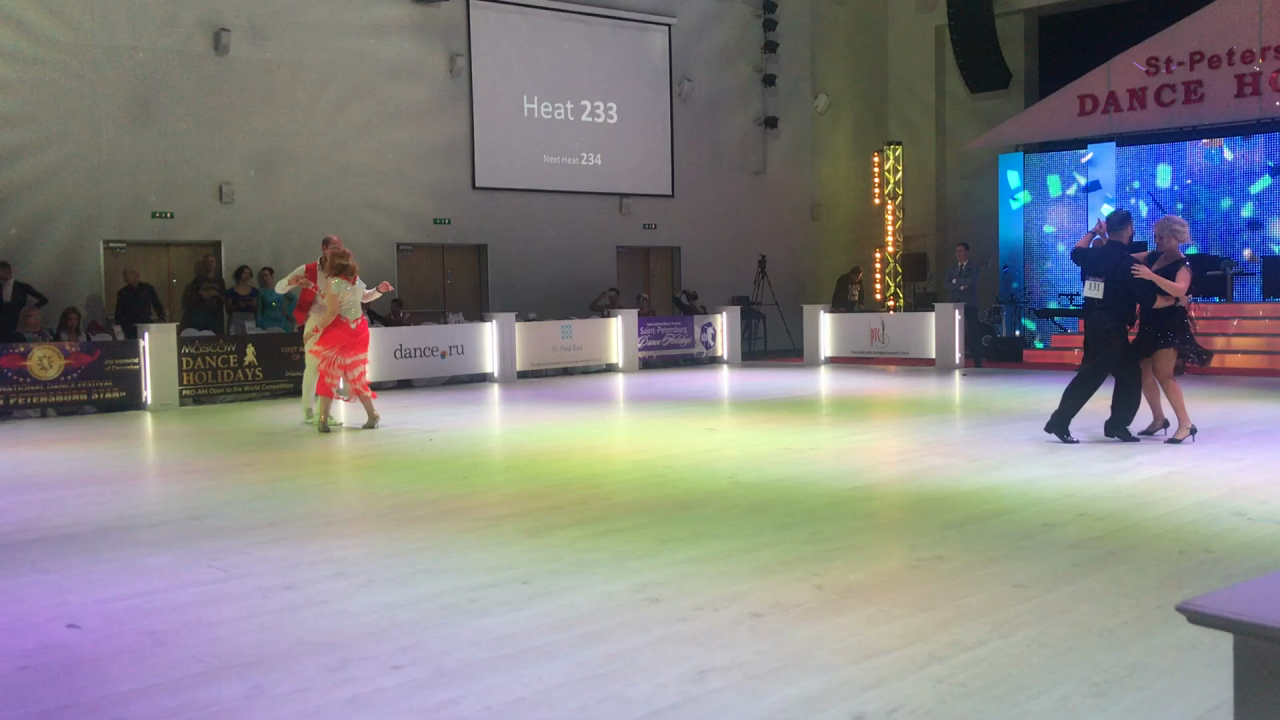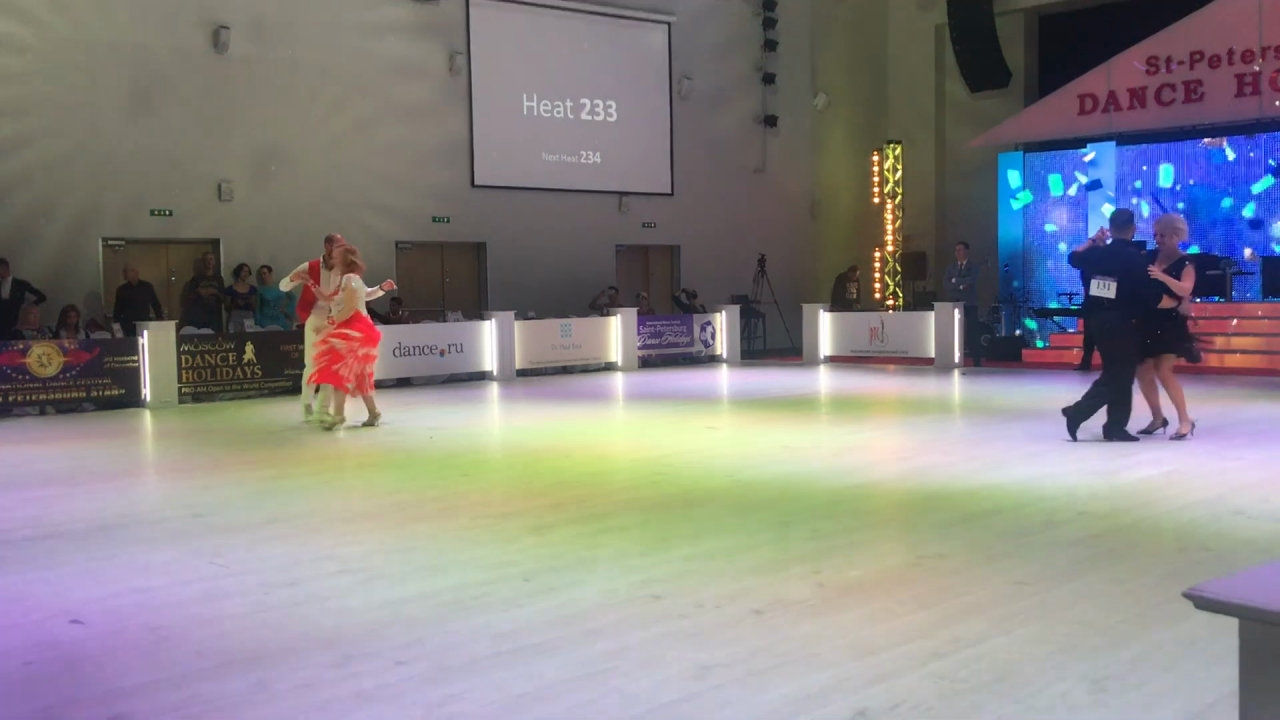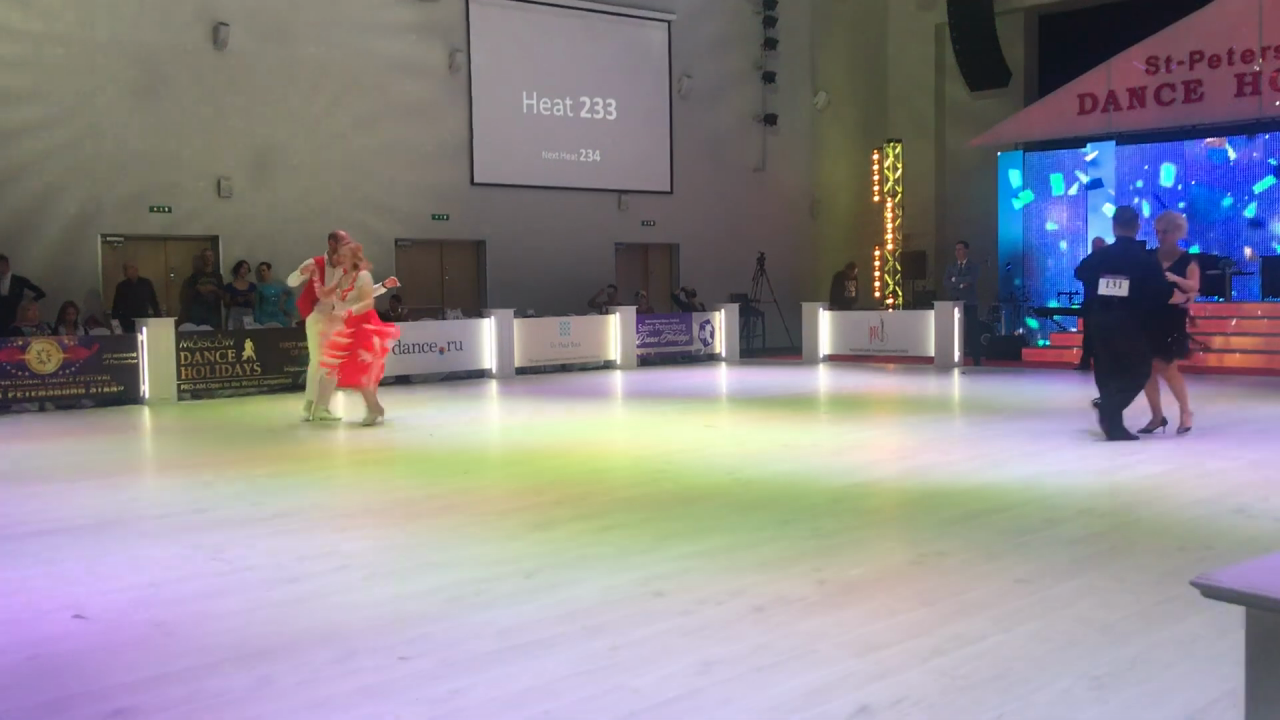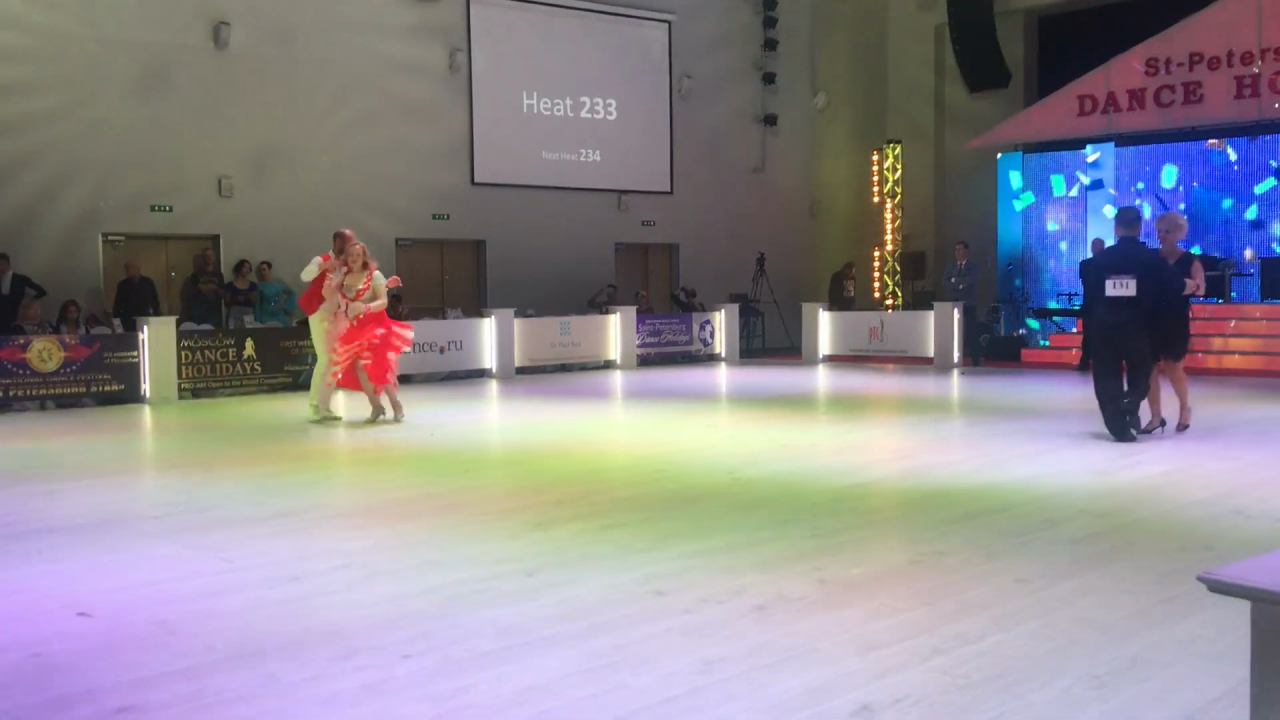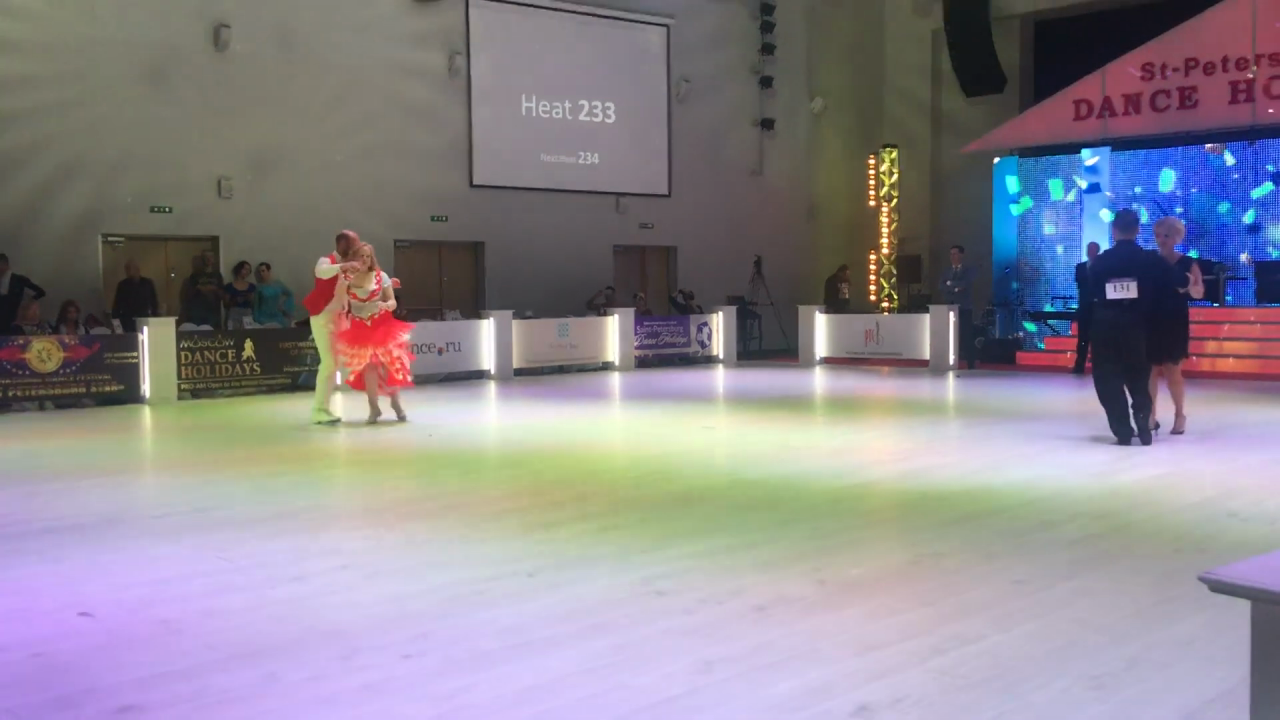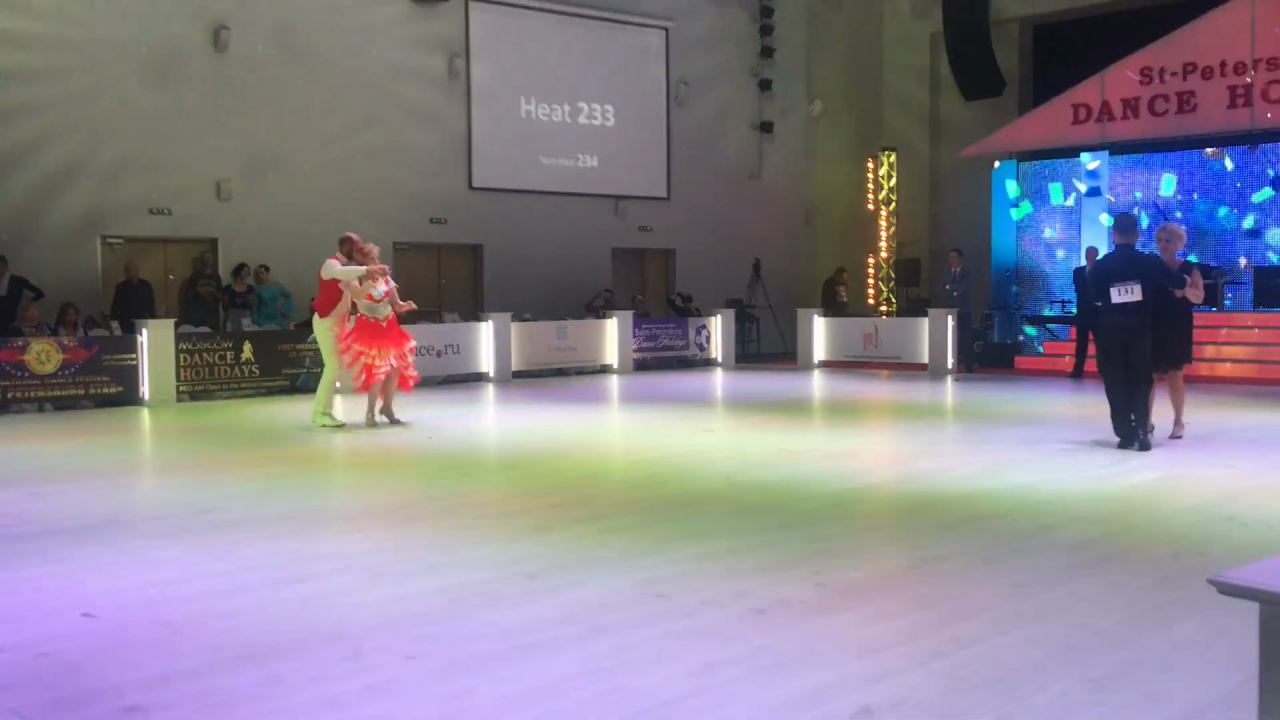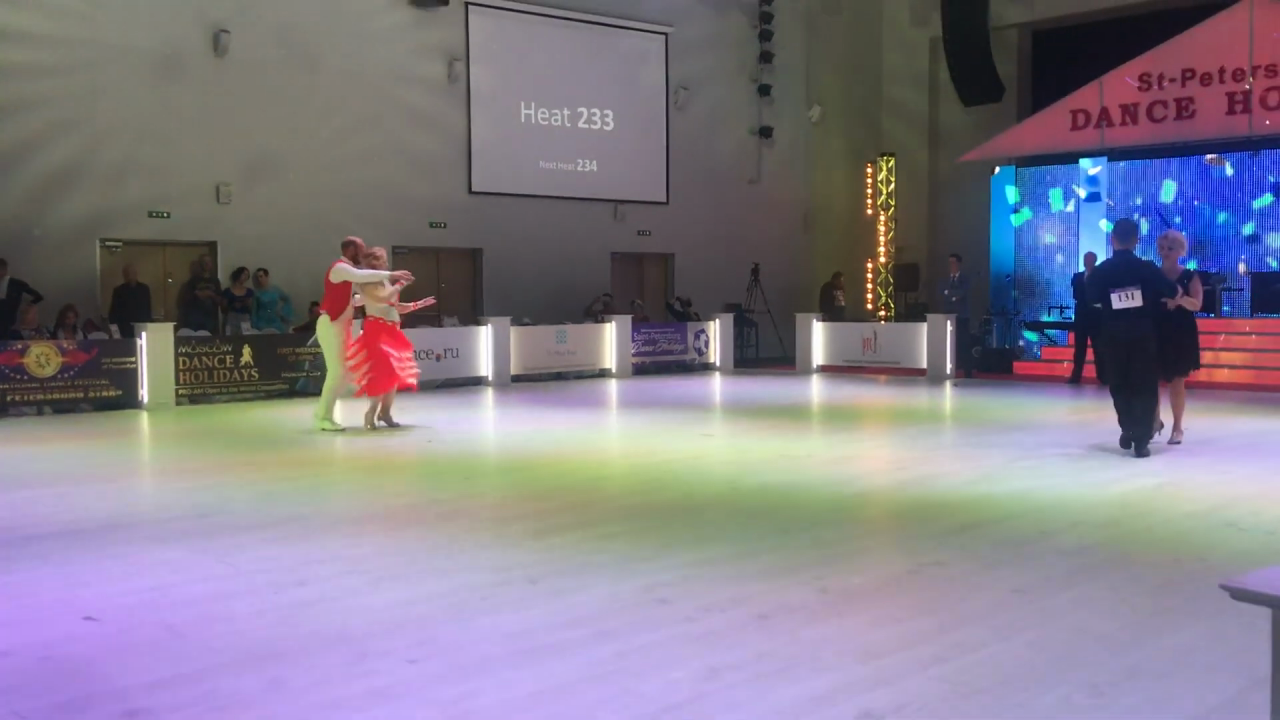
dt=0.1s
person 1, frame 1
left shoulder: (1094, 255)
right shoulder: (1125, 261)
left elbow: (1077, 252)
right elbow: (1141, 296)
left wrist: (1094, 232)
left hip: (1095, 322)
right hip: (1111, 326)
left knee: (1129, 375)
right knee: (1090, 376)
left ankle: (1117, 425)
right ankle: (1059, 421)
person 1, frame 2
left shoulder: (1098, 254)
right shoulder: (1136, 259)
left elbow: (1074, 257)
right elbow: (1152, 297)
left wrist: (1095, 240)
left hip: (1099, 321)
right hip: (1120, 324)
left knee: (1122, 375)
right knee: (1117, 376)
left ankle: (1115, 426)
right ankle: (1077, 413)
person 1, frame 3
left shoulder: (1100, 255)
right shoulder: (1145, 259)
left elbow: (1084, 276)
right elbow: (1165, 294)
left hip: (1100, 321)
right hip: (1129, 324)
left knee: (1107, 374)
right knee: (1138, 372)
left ankle: (1112, 424)
right ankle: (1108, 404)
person 1, frame 4
left shoulder: (1103, 256)
right shoulder: (1150, 258)
left elbow: (1093, 289)
right elbow: (1176, 287)
left hip: (1102, 322)
right hip: (1133, 323)
left knee: (1107, 375)
right knee: (1140, 369)
left ankle: (1119, 426)
right ankle: (1130, 403)
person 1, frame 5
left shoulder: (1101, 260)
right shoulder: (1149, 259)
left elbow: (1094, 294)
left hip: (1104, 325)
right hip: (1134, 325)
left knee: (1108, 378)
right knee: (1137, 374)
left ankle: (1122, 430)
right ankle: (1141, 421)
person 1, frame 6
left shoulder: (1101, 265)
right shoulder: (1150, 262)
left elbow: (1095, 297)
right elbow: (1180, 284)
left hip: (1110, 329)
right hip: (1139, 328)
left knee: (1116, 381)
right knee: (1140, 380)
left ankle: (1126, 433)
right ankle: (1141, 429)
person 1, frame 7
left shoulder: (1100, 271)
right shoulder: (1147, 268)
left elbow: (1093, 299)
right elbow: (1174, 293)
left hip: (1113, 335)
right hip: (1143, 334)
left knee: (1120, 384)
right knee: (1145, 386)
left ankle: (1128, 430)
right ankle: (1142, 441)
person 2, frame 1
left shoulder: (1182, 265)
right shoulder: (1153, 257)
left elbow: (1178, 290)
left wrist: (1152, 276)
left hip: (1171, 326)
right hip: (1150, 325)
left knee: (1163, 374)
right knee: (1144, 373)
left ankle: (1185, 426)
right ankle: (1159, 419)
person 2, frame 2
left shoulder: (1184, 264)
right shoulder: (1150, 256)
left elbow: (1185, 290)
left wrist: (1163, 277)
left hip: (1169, 323)
right hip: (1148, 322)
left knee: (1164, 372)
right knee: (1142, 371)
left ankle: (1185, 420)
right ankle: (1158, 418)
person 2, frame 3
left shoulder: (1187, 261)
left elbow: (1194, 289)
left wrist: (1175, 279)
left hip: (1171, 320)
left knee: (1167, 368)
left ankle: (1186, 413)
right ankle: (1157, 417)
person 2, frame 4
left shoulder: (1189, 260)
left elbow: (1201, 289)
left wrist: (1188, 284)
left hip: (1174, 319)
left knee: (1173, 368)
left ankle: (1185, 409)
right ankle: (1156, 417)
person 2, frame 5
left shoulder: (1187, 263)
left elbow: (1200, 293)
left wrist: (1189, 285)
left hip: (1173, 322)
left knee: (1171, 370)
right knee: (1148, 371)
left ankle: (1180, 415)
right ankle: (1151, 420)
person 2, frame 6
left shoulder: (1188, 268)
left elbow: (1199, 298)
left wrist: (1186, 289)
left hip: (1178, 327)
right hip: (1152, 326)
left knee: (1174, 376)
left ankle: (1178, 421)
right ankle: (1146, 421)
person 2, frame 7
left shoulder: (1189, 276)
left elbow: (1196, 305)
left wrist: (1181, 298)
left hip: (1181, 335)
right hip: (1155, 334)
left knee: (1177, 383)
left ankle: (1177, 428)
right ankle: (1154, 420)
person 3, frame 1
right shoulder: (307, 270)
right elbow: (280, 289)
right wrist: (292, 281)
right hip: (313, 325)
right knee: (312, 368)
right ankle: (309, 410)
person 3, frame 2
right shoulder: (309, 267)
left elbow: (363, 295)
right elbow: (282, 287)
left wrist: (381, 289)
right wrist: (292, 277)
right hip: (314, 324)
right knee: (312, 365)
left ankle: (324, 411)
right ankle: (307, 406)
person 3, frame 3
right shoulder: (314, 263)
right elbow: (291, 282)
left wrist: (384, 285)
right wrist: (303, 271)
right hip: (316, 319)
right knee: (317, 362)
left ankle: (321, 408)
right ankle: (309, 405)
person 3, frame 4
right shoulder: (321, 261)
right elbow: (306, 276)
right wrist: (322, 266)
right hip: (320, 318)
right knee: (325, 361)
left ankle: (322, 407)
right ankle: (316, 407)
person 3, frame 5
left shoulder: (344, 265)
right shoulder: (326, 262)
right elbow: (323, 272)
right wrist: (342, 266)
left hip: (339, 319)
right hip: (323, 318)
left knee: (333, 363)
right knee: (329, 362)
left ankle: (321, 407)
right ankle: (319, 409)
person 3, frame 6
left shoulder: (349, 267)
right shoulder: (331, 264)
right elbow: (343, 273)
right wrist: (366, 270)
left hip: (338, 321)
right hip: (326, 321)
left knee: (334, 367)
right knee: (333, 366)
left ankle: (320, 411)
right ankle: (322, 413)
person 3, frame 7
left shoulder: (341, 270)
right shoulder: (339, 268)
left elbow: (345, 299)
right elbow: (361, 276)
right wrist: (391, 275)
left hip: (337, 325)
right hip: (331, 325)
left knee: (338, 371)
right knee: (337, 371)
left ankle: (325, 413)
right ankle: (323, 417)
person 4, frame 1
left shoulder: (334, 283)
right shoulder: (356, 282)
left elbow: (330, 313)
left wrist: (315, 330)
left hip: (340, 331)
right hip: (356, 330)
left knee: (329, 375)
right knee: (354, 377)
left ankle: (324, 419)
right ankle: (372, 414)
person 4, frame 2
left shoulder: (350, 278)
right shoulder: (347, 279)
left elbow: (351, 306)
right elbow: (333, 300)
left wrist: (332, 322)
right wrist: (312, 287)
left hip: (353, 328)
right hip: (356, 329)
left knee: (338, 371)
right knee: (356, 374)
left ankle: (338, 414)
right ankle: (373, 412)
person 4, frame 3
left shoulder: (362, 275)
right shoulder: (340, 278)
left elbow: (368, 302)
right elbow: (323, 295)
left wrist: (347, 312)
right wrist: (316, 282)
left hip: (364, 324)
right hip: (351, 328)
left knee: (357, 368)
right knee: (353, 369)
left ankle: (375, 408)
right ankle: (374, 407)
person 4, frame 4
left shoulder: (375, 275)
right shoulder: (342, 277)
left elbow: (384, 301)
right elbow: (328, 295)
left wrist: (367, 308)
right wrist: (330, 280)
left hip: (376, 325)
right hip: (355, 328)
left knee: (378, 367)
right knee: (359, 369)
left ankle: (395, 403)
right ankle: (376, 407)
person 4, frame 5
left shoulder: (381, 276)
right shoulder: (346, 277)
left elbow: (391, 302)
right elbow: (338, 293)
left wrist: (384, 306)
right wrist: (346, 278)
left hip: (383, 326)
right hip: (360, 329)
left knee: (390, 367)
right knee: (368, 370)
left ankle: (396, 403)
right ankle: (374, 408)
person 4, frame 6
left shoulder: (385, 279)
right shoulder: (355, 280)
left elbow: (397, 304)
right elbow: (360, 295)
left wrist: (405, 305)
left hip: (389, 328)
right hip: (368, 330)
left knee: (395, 370)
right knee: (376, 372)
left ankle: (387, 407)
right ankle: (371, 410)
person 4, frame 7
left shoulder: (385, 283)
right shoulder: (366, 284)
left elbow: (397, 307)
right elbow: (383, 298)
left wrist: (418, 304)
right wrist: (398, 286)
left hip: (391, 333)
right hip: (377, 333)
left knee: (395, 373)
right knee: (385, 373)
left ankle: (385, 413)
right ankle: (372, 411)
